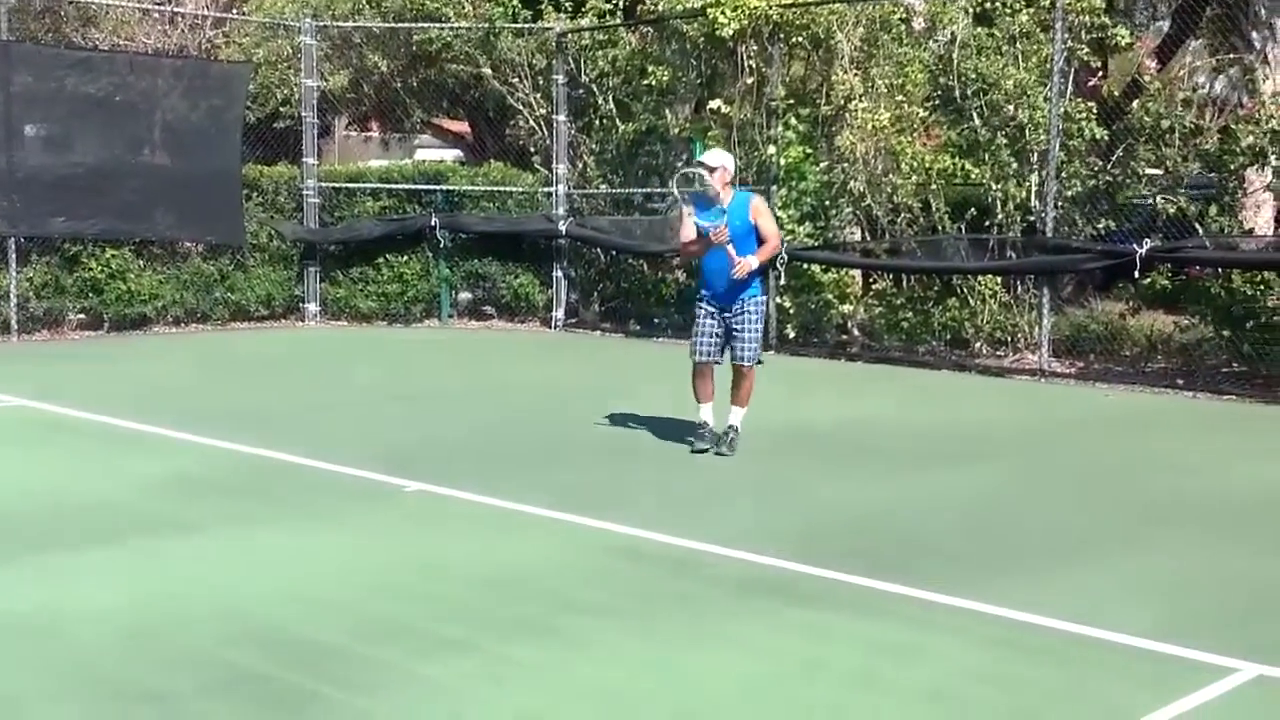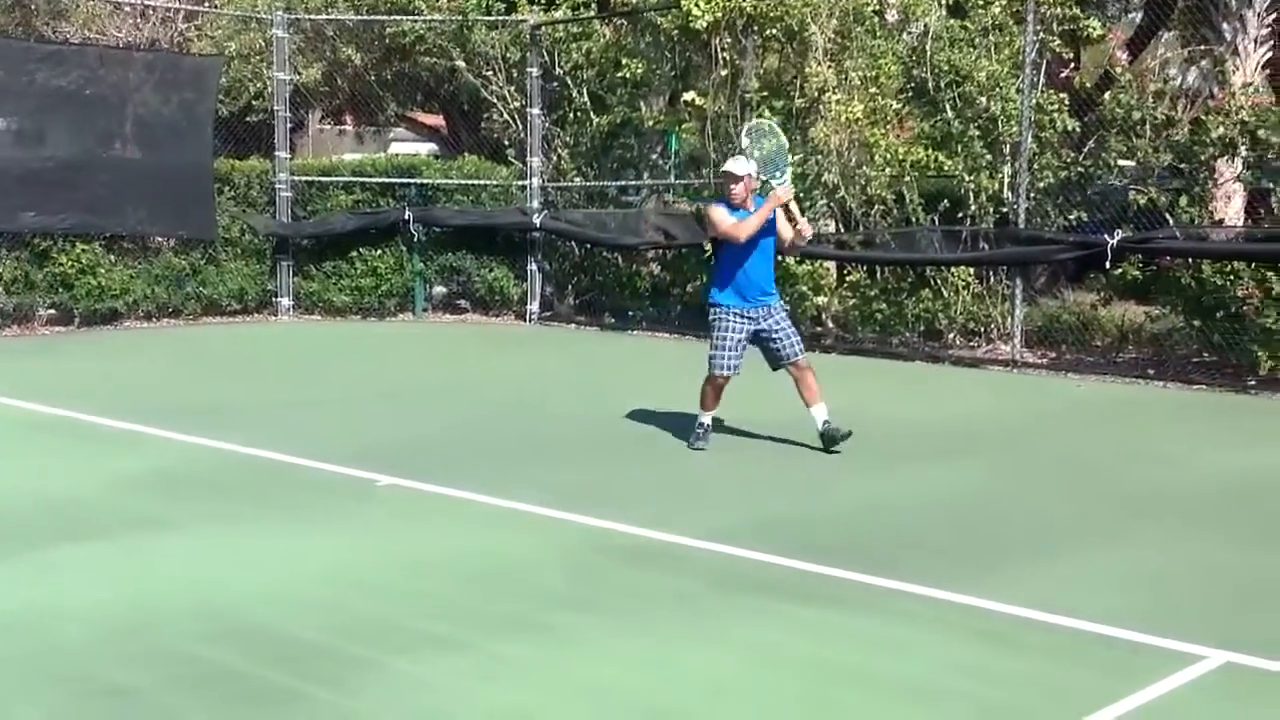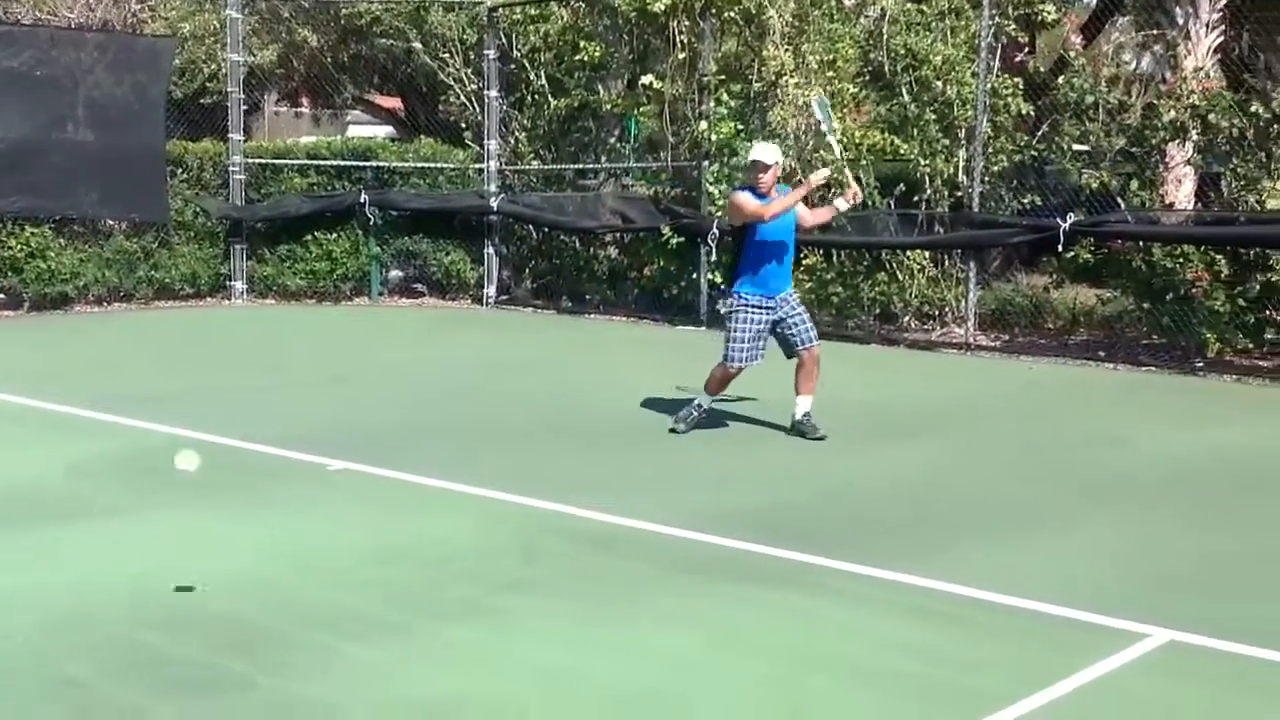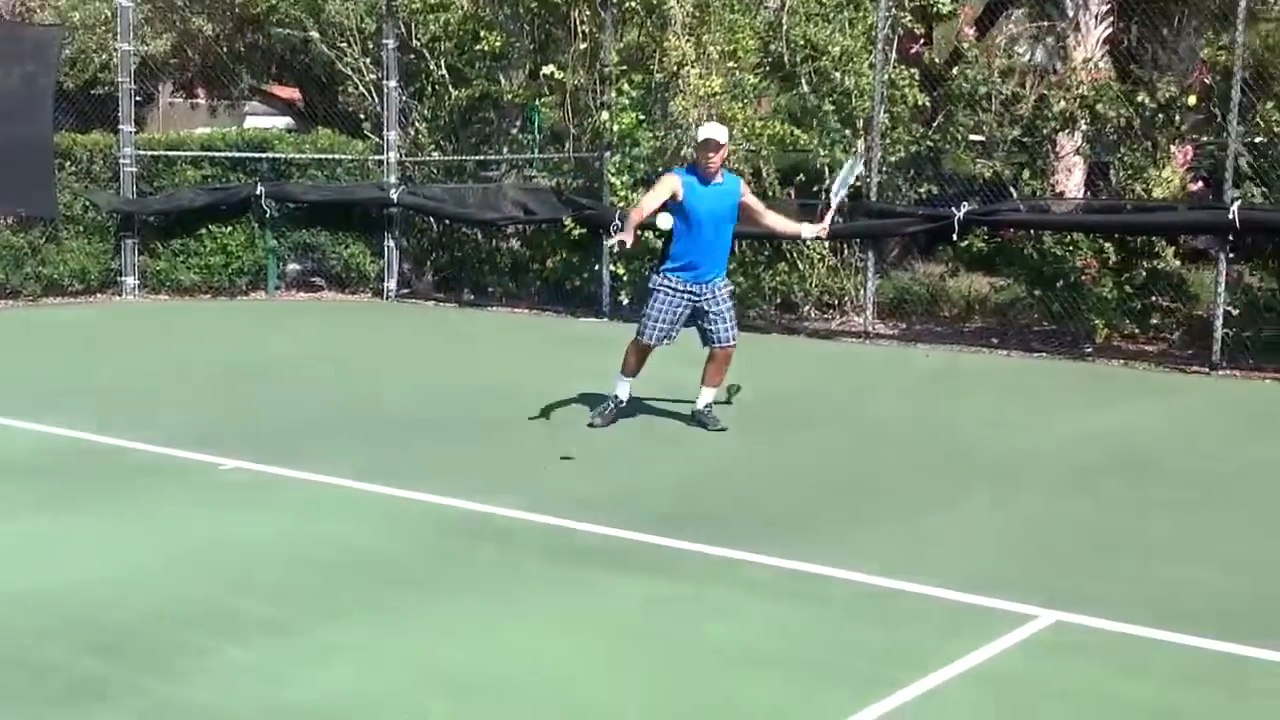
dt=0.3s
person 1, frame 1
left shoulder: (753, 203)
left elbow: (774, 241)
right elbow: (684, 250)
left wrist: (754, 260)
right wrist: (708, 242)
left hip: (748, 298)
right hip: (710, 299)
left knee: (745, 365)
right knee: (703, 363)
left ankle: (733, 427)
right ankle: (704, 424)
person 1, frame 2
left shoulder: (773, 207)
right shoulder: (717, 211)
left elbow: (789, 242)
right elbow: (739, 234)
left wrist: (801, 235)
right wrist: (770, 205)
left hip: (768, 306)
right hip: (729, 308)
left knee: (799, 364)
right knee: (719, 374)
left ankle: (824, 426)
right ankle: (703, 425)
person 1, frame 3
left shoulder: (786, 194)
right shoulder: (741, 199)
left elbow: (805, 220)
right elbow: (765, 214)
left wrist: (842, 203)
right wrist: (805, 187)
left hip: (784, 296)
right hip: (747, 298)
left knee: (809, 353)
right knee: (733, 365)
left ankle: (801, 416)
right ankle: (699, 406)
person 1, frame 4
left shoulder: (736, 185)
right shoulder: (676, 180)
left elbow: (764, 216)
right elbow: (643, 206)
left wrist: (806, 229)
right wrist: (628, 230)
left hip: (714, 283)
right hip: (674, 280)
left knee: (724, 348)
right knee: (645, 341)
left ankle: (702, 406)
right ankle: (619, 399)
